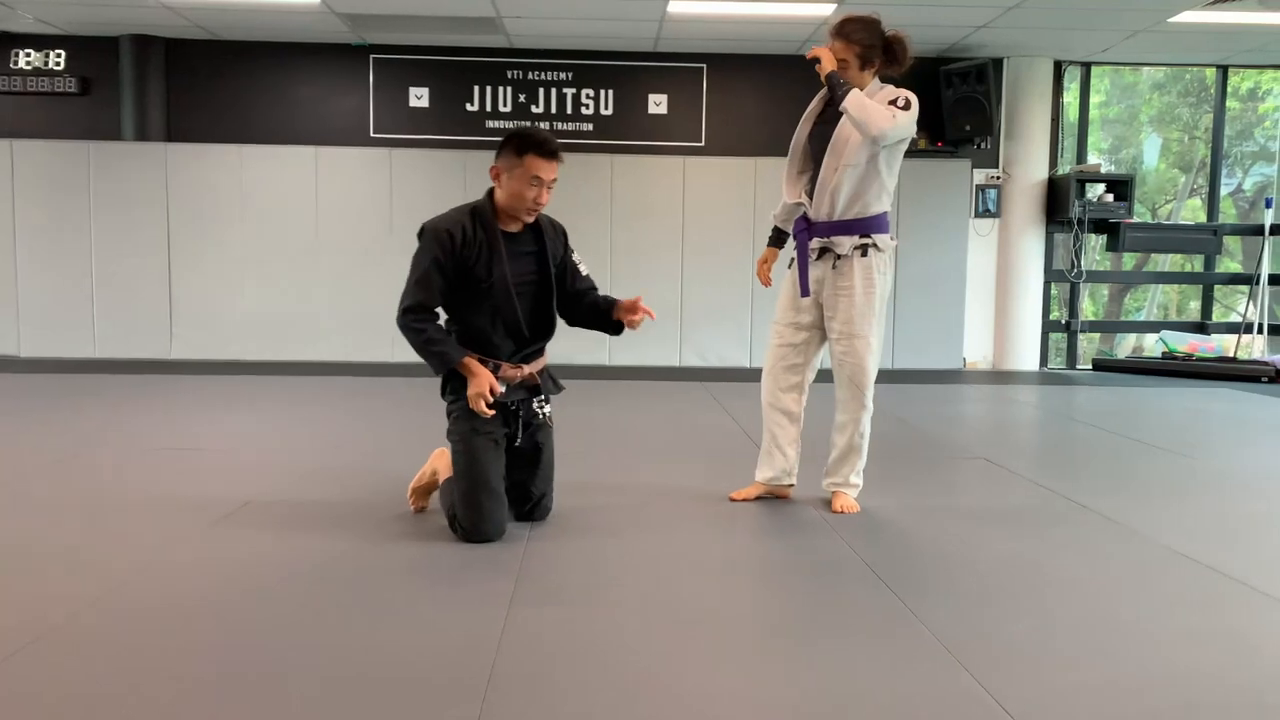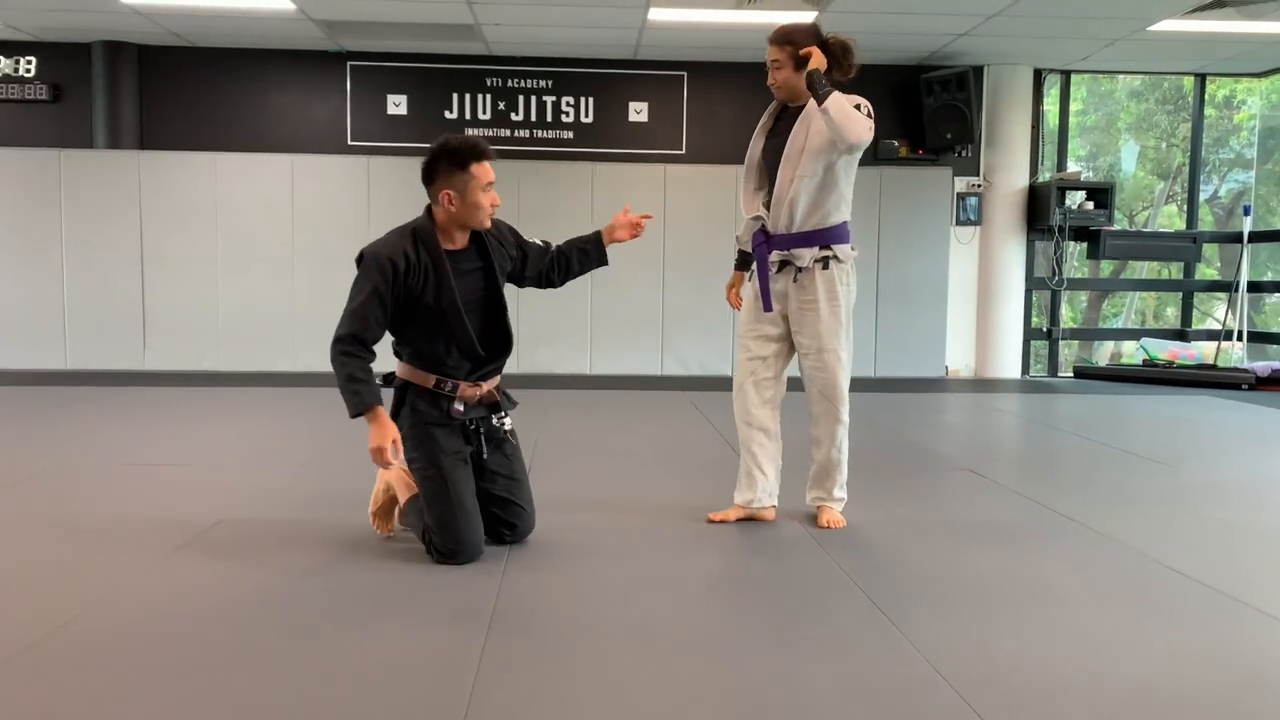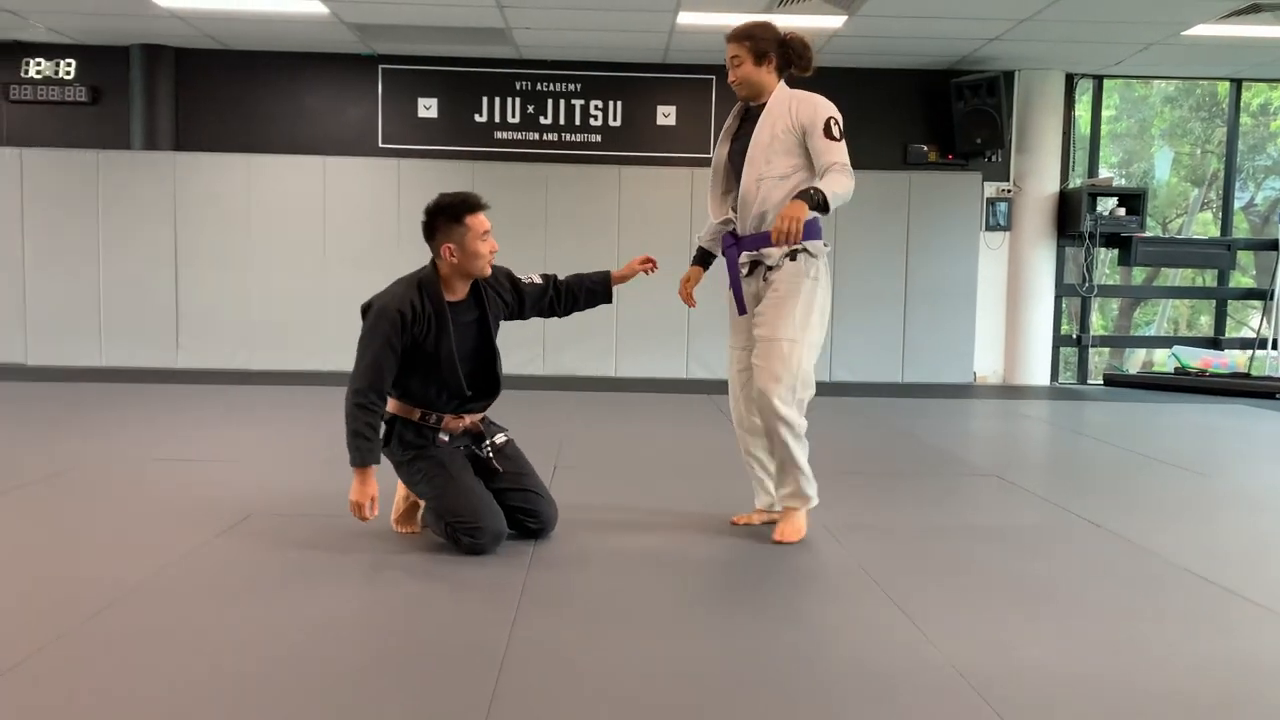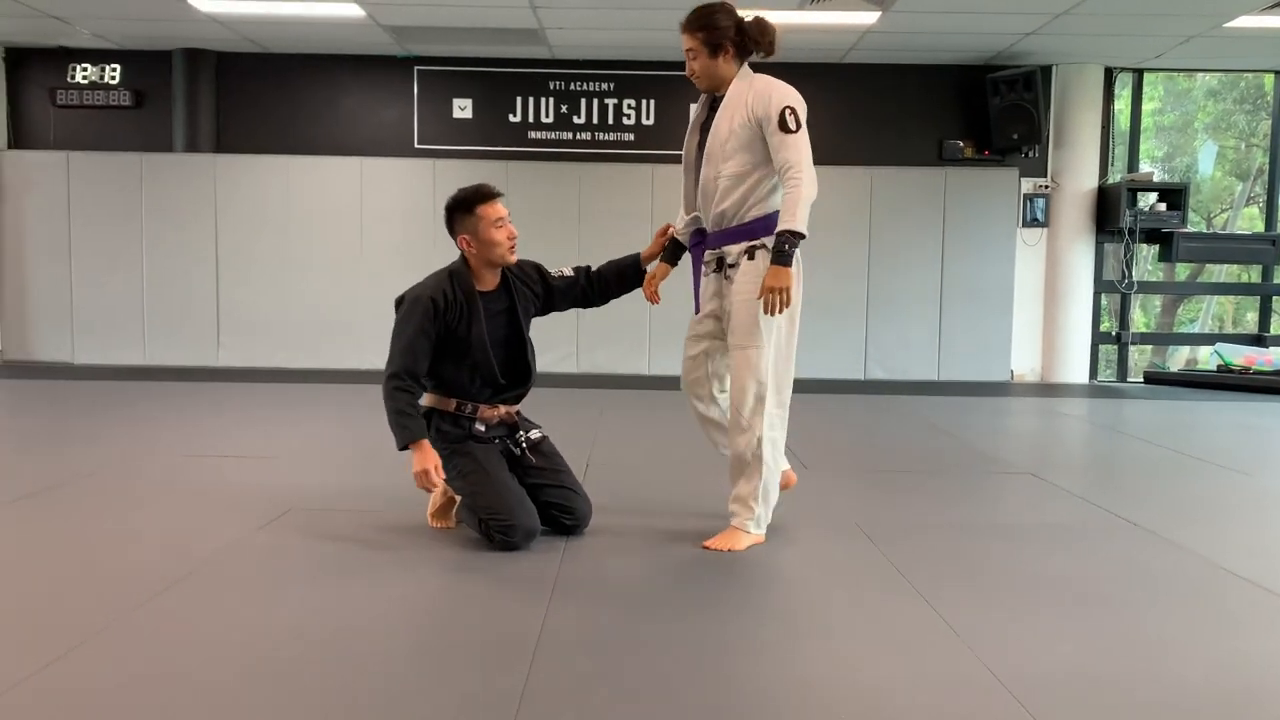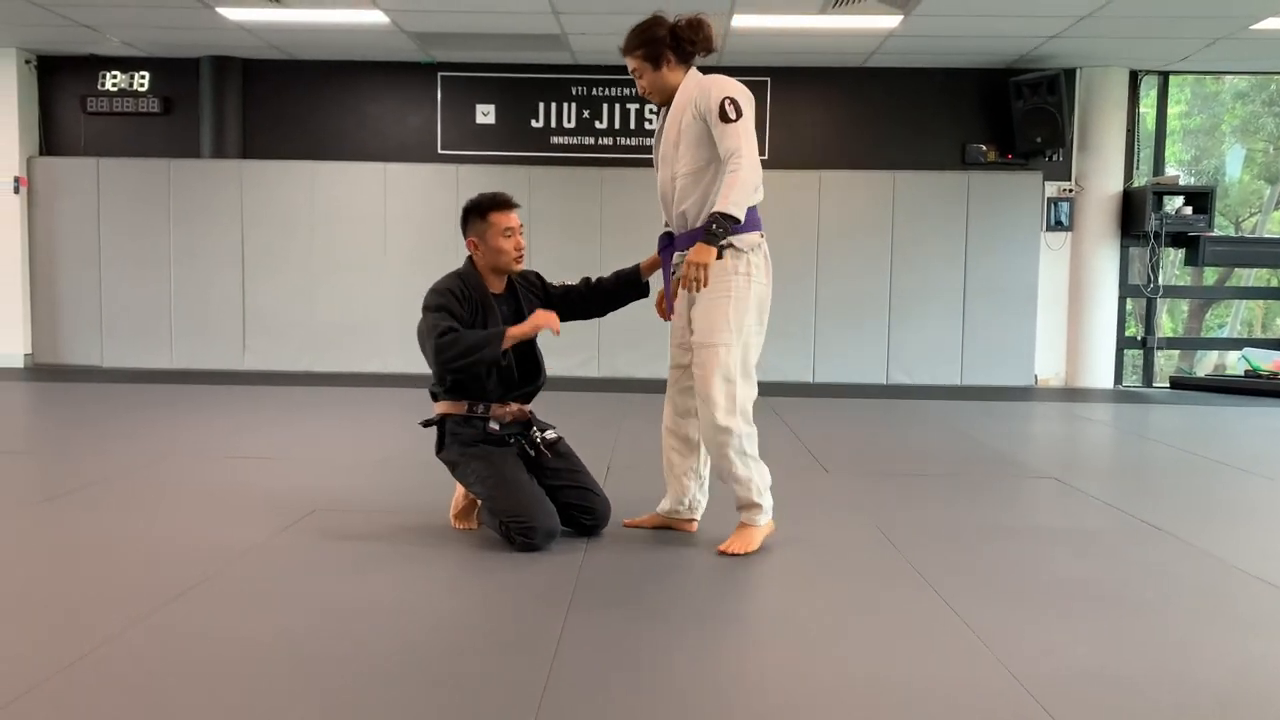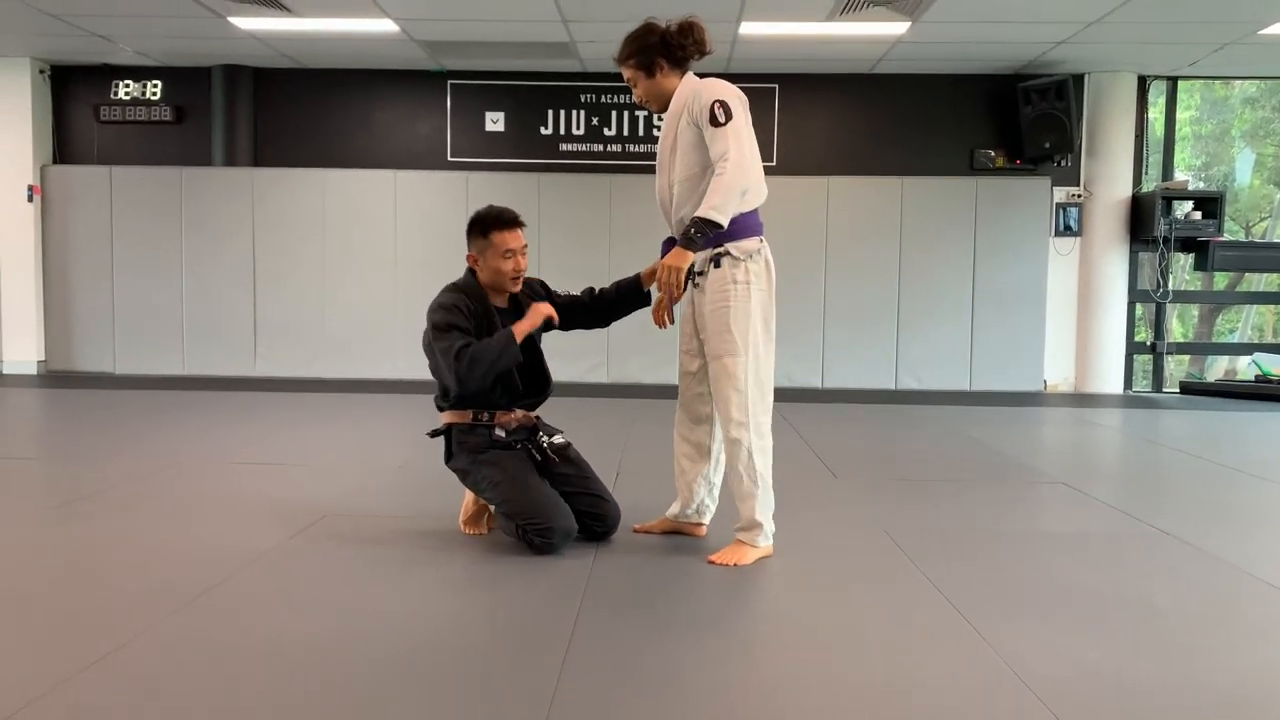
dt=0.5s
person 1, frame 1
left shoulder: (899, 103)
right shoulder: (823, 104)
left elbow: (878, 130)
left wrist: (835, 81)
right wrist: (774, 241)
left hip: (860, 252)
right hip: (813, 249)
left knee: (854, 371)
right knee: (784, 363)
left ankle: (843, 482)
right ankle: (775, 474)
person 1, frame 2
left shoulder: (845, 107)
right shoulder: (774, 118)
left elbow: (858, 139)
left wrist: (817, 83)
right wrist: (742, 263)
left hip: (821, 263)
right hip: (772, 265)
left knee: (828, 384)
right knee: (753, 381)
left ankle: (828, 497)
right ankle: (757, 497)
person 1, frame 3
left shoulder: (810, 108)
right shoulder: (738, 121)
left elbow: (842, 179)
left wrist: (804, 200)
right wrist: (699, 262)
left hip: (794, 261)
right hip: (747, 264)
left knee: (777, 383)
right knee: (746, 390)
left ankle: (798, 496)
right ankle: (773, 500)
person 1, frame 4
left shoulder: (772, 96)
right shoulder: (710, 109)
left elbow: (800, 181)
left wrist: (782, 259)
right wrist: (667, 257)
left hip: (760, 260)
right hip: (717, 261)
left knee: (755, 390)
right knee: (699, 379)
left ankle: (750, 518)
right ankle: (770, 471)
person 1, frame 5
left shoulder: (718, 92)
right shoulder: (675, 115)
left elbow: (744, 169)
left wrist: (710, 240)
right wrist: (671, 277)
left hip: (730, 257)
right hip: (697, 262)
left knee: (717, 389)
right knee: (683, 392)
left ankle: (756, 508)
right ankle: (683, 506)
person 1, frame 6
left shoulder: (712, 95)
right shoulder: (679, 114)
left elbow: (736, 173)
left wrist: (686, 244)
right wrist: (670, 283)
left hip: (734, 262)
right hip: (703, 267)
left knee: (737, 399)
right knee: (695, 396)
left ankle: (756, 533)
right ankle: (691, 511)
person 2, frame 1
left shoulder: (551, 235)
right shoulder: (450, 234)
left elbow: (578, 302)
right elbow: (414, 316)
left wrist: (619, 310)
right wrist: (470, 369)
left hip: (532, 390)
right hip: (477, 389)
left knee: (533, 509)
right knee: (483, 528)
left ankle: (464, 467)
right ankle: (445, 471)
person 2, frame 2
left shoulder: (496, 239)
right shoulder: (393, 258)
left elbow: (549, 267)
right elbow: (350, 344)
left wrist: (607, 236)
right wrist: (375, 418)
left hip: (488, 406)
right hip: (430, 412)
left knee: (516, 526)
right knee: (460, 548)
left ankle: (434, 486)
right ankle: (401, 487)
person 2, frame 3
left shoulder: (494, 285)
right shoulder: (397, 307)
left elbow: (554, 296)
right elbow: (365, 392)
left wrist: (620, 276)
right wrist: (363, 473)
left hip: (476, 430)
right hip: (420, 438)
left knee: (540, 519)
right knee: (483, 534)
left ankle: (446, 494)
right ankle: (423, 501)
person 2, frame 4
left shoulder: (524, 279)
right shoulder: (432, 298)
left elbow: (588, 286)
right elbow: (400, 380)
left wrist: (650, 255)
right wrist: (419, 446)
left hip: (510, 424)
right hip: (457, 431)
left knee: (574, 516)
right knee: (518, 530)
left ankle: (480, 489)
right ankle: (457, 495)
person 2, frame 5
left shoulder: (526, 286)
right shoulder: (448, 294)
left elbow: (588, 298)
right elbow: (444, 352)
left wrist: (653, 264)
right wrist: (518, 332)
left hip: (523, 426)
right hip: (471, 435)
left knee: (593, 515)
right knee: (538, 531)
left ankle: (502, 489)
right ankle: (478, 496)
person 2, frame 6
left shoulder: (529, 293)
right shoulder: (450, 309)
left elbow: (595, 308)
right elbow: (463, 373)
left wrist: (653, 274)
right wrist: (523, 327)
left hip: (529, 431)
right hip: (479, 443)
left knee: (604, 520)
right knee: (554, 531)
left ankle: (505, 495)
right ankle: (489, 500)
